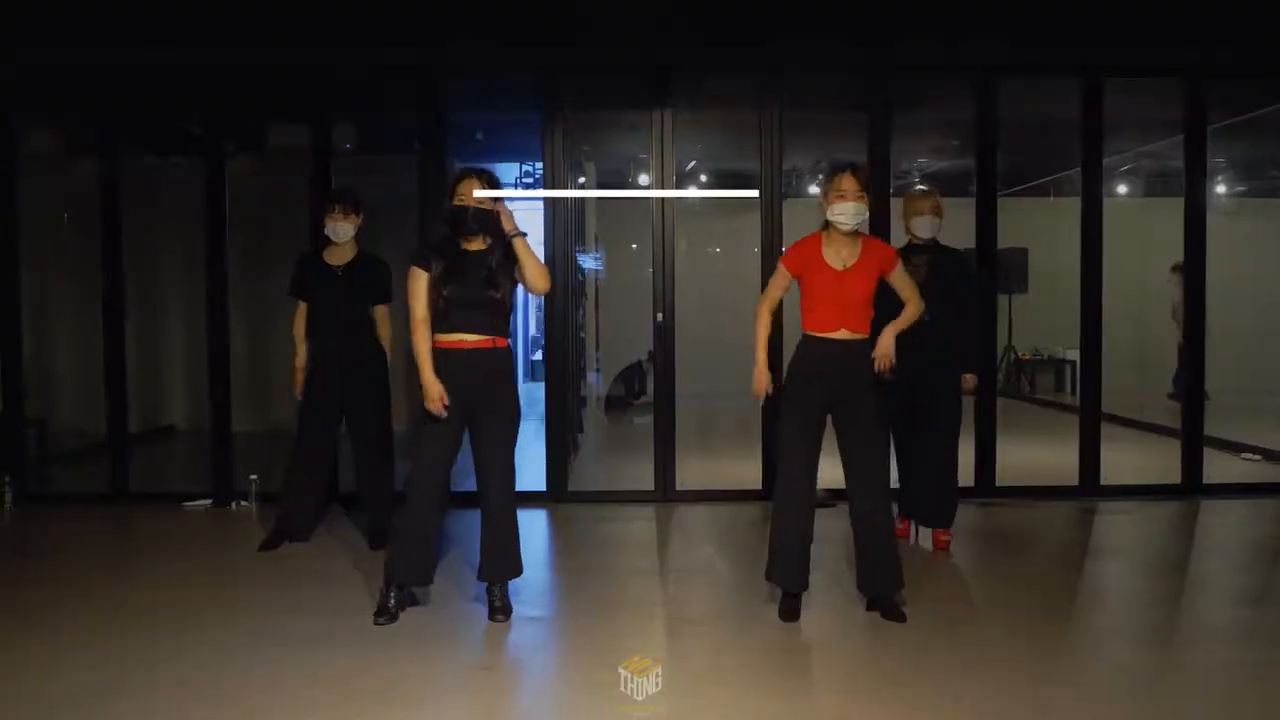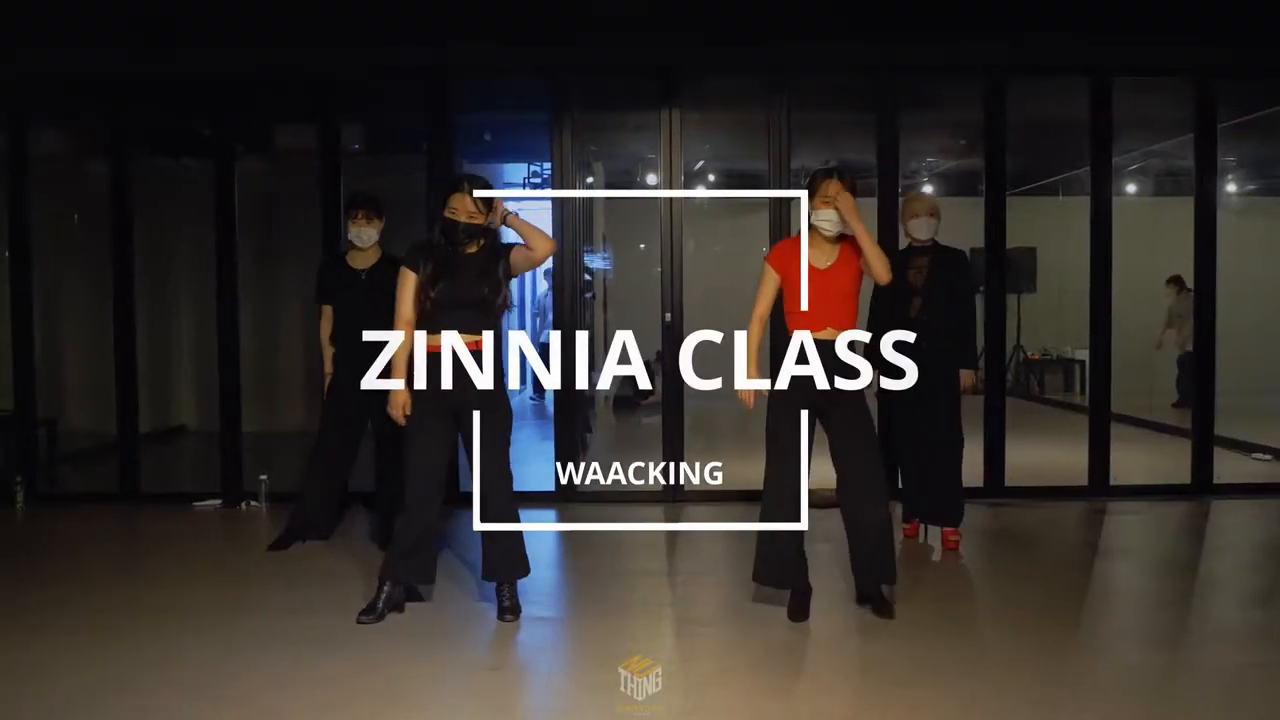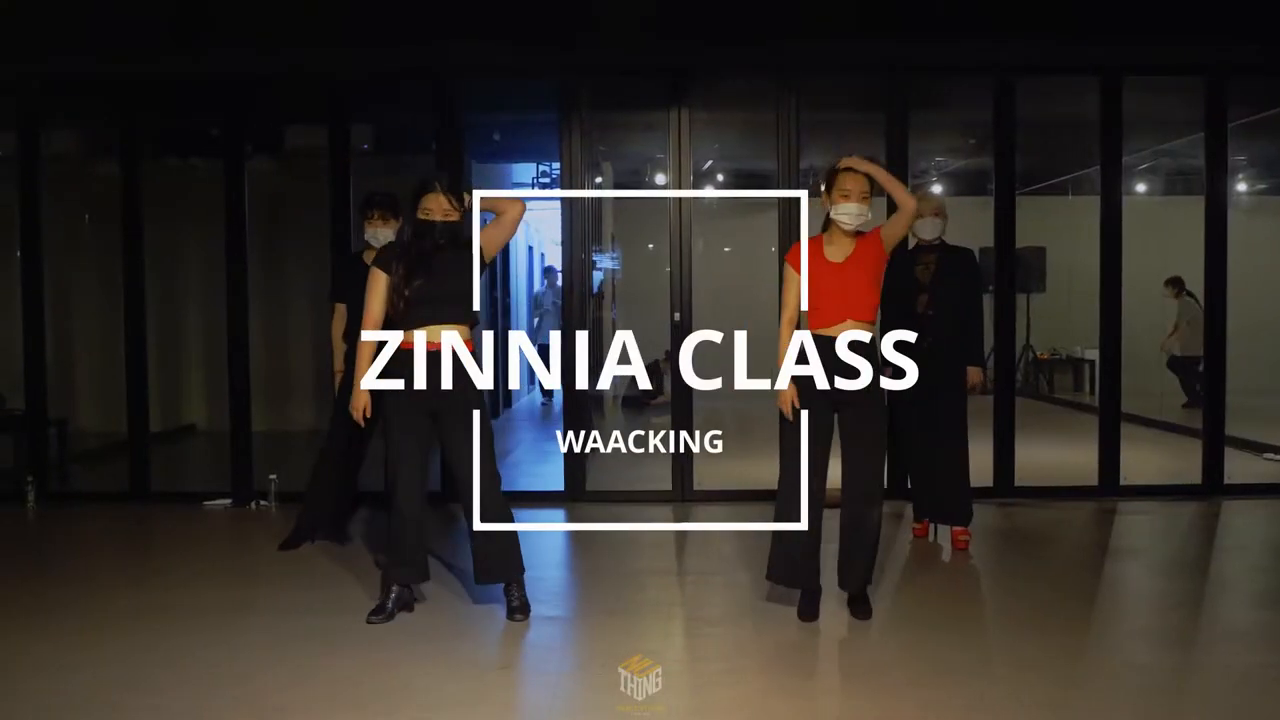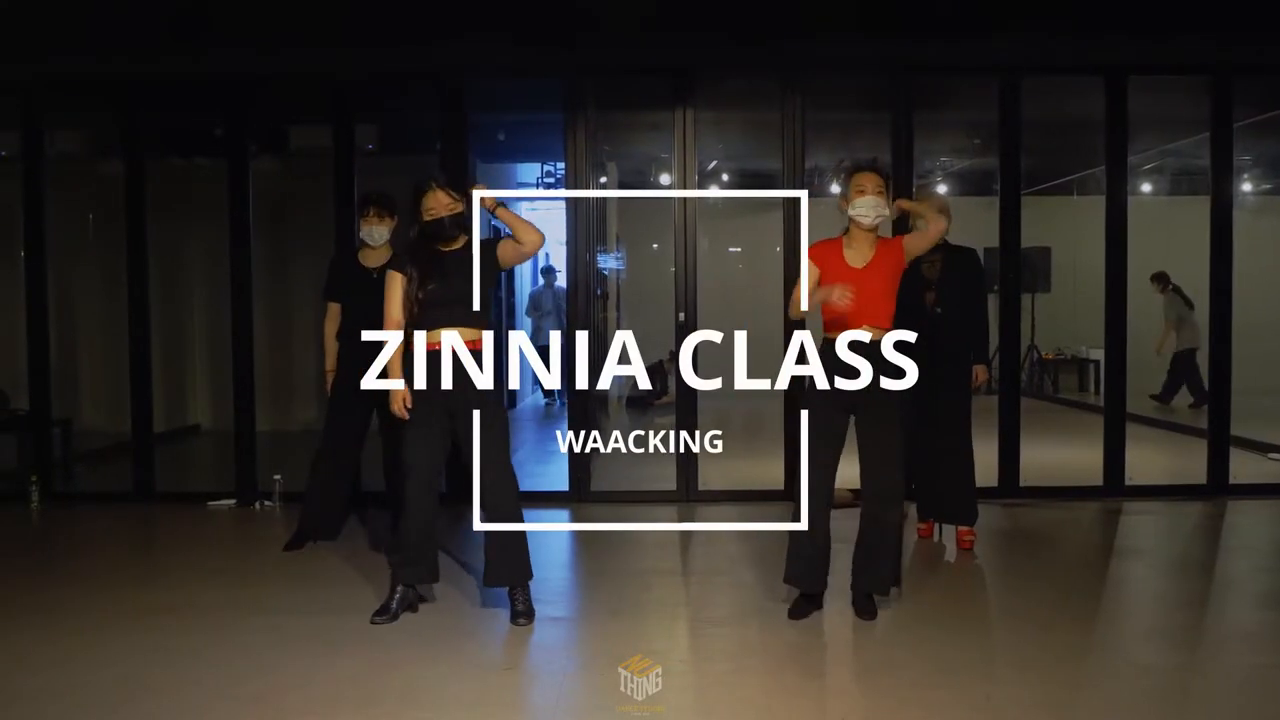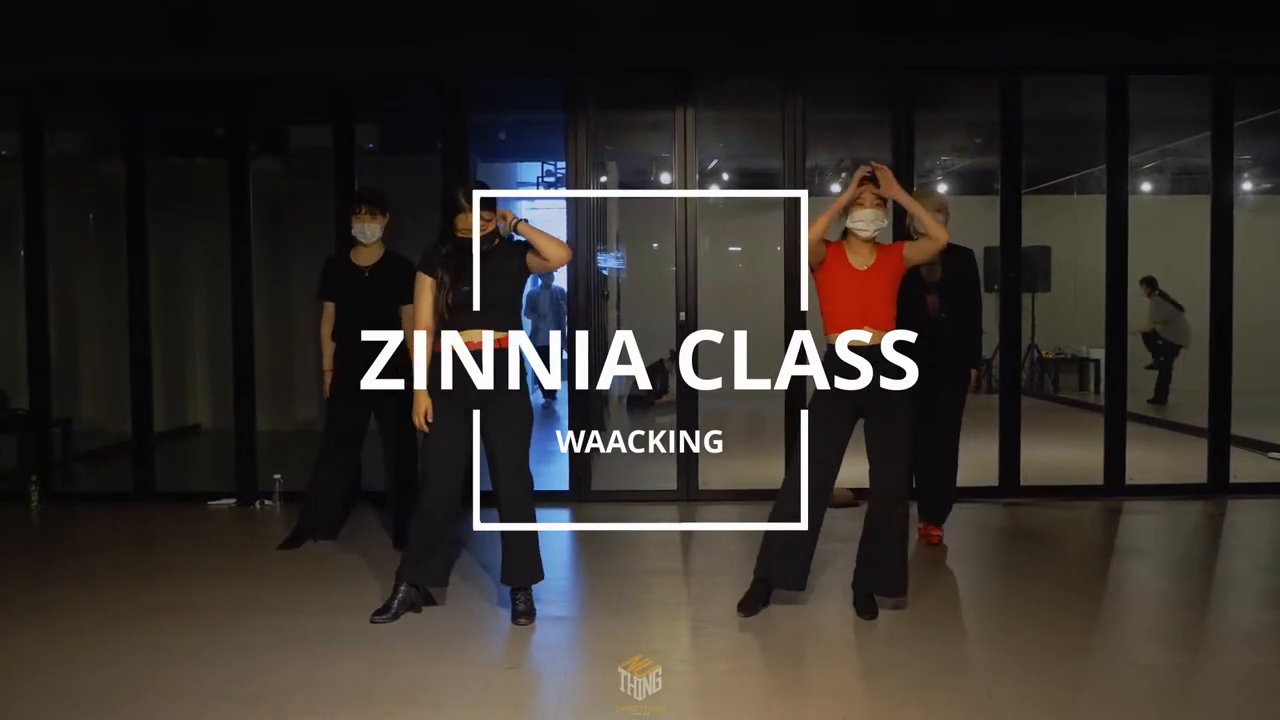
dt=0.4s
person 1, frame 1
left shoulder: (880, 253)
right shoulder: (802, 251)
left elbow: (915, 301)
right elbow: (767, 303)
left wrist: (891, 331)
right wrist: (761, 363)
left hip: (858, 368)
right hip: (810, 364)
left knee: (870, 482)
right knee: (795, 479)
left ankle: (879, 588)
right ankle: (790, 586)
person 1, frame 2
left shoulder: (856, 248)
right shoulder: (784, 253)
left elbow: (884, 276)
right elbow: (760, 314)
left wrist: (854, 219)
right wrist: (751, 369)
left hip: (843, 367)
left knee: (865, 477)
right knee: (785, 479)
left ankle: (871, 582)
right ankle: (797, 584)
person 1, frame 3
left shoulder: (877, 245)
right shoulder: (802, 252)
left elbow: (909, 205)
right elbow: (787, 319)
left wrist: (867, 167)
right wrist: (784, 377)
left hip: (863, 365)
right hip: (815, 363)
left knee: (864, 482)
right knee: (802, 479)
left ankle: (857, 583)
right ankle: (807, 584)
person 1, frame 4
left shoulder: (896, 251)
right shoulder: (821, 251)
left elbow: (939, 226)
right elbow: (794, 308)
left wrist: (904, 205)
right wrist: (823, 296)
left hip: (880, 366)
right hip: (832, 365)
left knee: (884, 482)
right knee: (815, 479)
left ankle: (866, 583)
right ankle: (810, 585)
person 1, frame 5
left shoulder: (895, 256)
right shoulder: (825, 255)
left elbow: (940, 239)
right elbow: (804, 241)
left wrist: (898, 193)
right wrist: (845, 195)
left hip: (887, 371)
right hip: (838, 369)
left knee: (890, 484)
right knee: (805, 478)
left ankle: (868, 583)
right ankle: (767, 579)
person 2, frame 1
left shoulder: (509, 256)
right shoulder: (431, 257)
left elbow: (541, 286)
right elbow: (419, 321)
left wrist: (514, 231)
right wrist: (428, 378)
left hip: (494, 373)
right hip: (445, 372)
left knee: (497, 481)
right knee: (425, 480)
left ankle: (497, 585)
right ankle: (399, 584)
person 2, frame 2
left shoulder: (500, 258)
right shoulder: (421, 258)
left elbow: (544, 249)
right elbow: (404, 321)
left wrist: (509, 218)
right wrist: (399, 382)
right hip: (431, 375)
left knee: (494, 481)
right knee: (421, 482)
left ankle: (506, 584)
right ankle: (394, 584)
person 2, frame 3
left shoulder: (472, 252)
right shoulder: (392, 258)
left elbow: (515, 209)
right elbow: (372, 323)
left wrist: (472, 205)
right wrist: (360, 383)
left hip: (458, 373)
right hip: (405, 374)
left knee: (480, 480)
right knee: (406, 484)
left ankle: (511, 581)
right ankle: (399, 585)
person 2, frame 4
left shoulder: (487, 253)
right shoulder: (406, 260)
left elbow: (533, 242)
right elbow: (393, 325)
left wrist: (494, 207)
right wrist: (396, 378)
left hip: (477, 372)
right hip: (424, 374)
left knee: (496, 480)
right knee: (418, 482)
left ankle: (516, 585)
right ankle: (405, 585)
person 2, frame 5
left shoulder: (515, 255)
right shoulder: (436, 261)
left elbow: (561, 256)
right elbow: (423, 328)
left wrist: (518, 227)
right wrist: (420, 389)
left hip: (503, 374)
right hip: (449, 376)
left knee: (512, 482)
right knee: (439, 483)
left ankle: (521, 587)
right ankle: (412, 584)
person 3, frame 1
left shoulder: (374, 267)
right shoulder: (307, 265)
left elbow: (382, 320)
right elbow: (301, 318)
left wrist: (386, 366)
right wrist: (301, 366)
left hip: (366, 364)
right hip: (323, 365)
left knee: (372, 444)
right knee: (311, 444)
left ankle: (379, 528)
right ankle: (291, 525)
person 3, frame 2
left shoulder: (396, 269)
right shoulder: (330, 269)
right elbow: (327, 321)
right wrist: (329, 369)
right hip: (347, 368)
left knee: (391, 448)
right knee: (331, 446)
left ankle: (390, 528)
right ankle: (304, 525)
person 3, frame 3
right shoulder: (347, 268)
right elbow: (339, 319)
right wrist: (339, 368)
right hip: (358, 368)
right knee: (340, 446)
right ankle: (313, 524)
person 3, frame 4
right shoulder: (341, 265)
right elbow: (333, 317)
right wrist: (330, 367)
right hip: (351, 368)
left knee: (399, 448)
right knee: (336, 445)
right ankle: (314, 525)
person 3, frame 5
left shoulder: (401, 267)
right shoulder: (335, 266)
left elbow: (409, 320)
right elbow: (328, 319)
left wrist: (415, 368)
right wrist: (327, 368)
left hip: (393, 367)
right hip: (349, 368)
left knee: (399, 448)
right knee: (336, 446)
left ankle: (405, 528)
right ankle: (314, 525)
person 4, frame 1
left shoulder: (956, 261)
left elbow: (967, 317)
right elbow: (880, 315)
left wrist: (969, 366)
left hip: (943, 366)
right hip: (901, 364)
left knee: (940, 443)
right knee: (906, 442)
left ankle: (939, 520)
right ankle: (907, 512)
person 4, frame 2
left shoulder: (955, 261)
right shoulder: (892, 265)
left elbow: (966, 315)
right elbow: (878, 316)
left wrist: (967, 363)
right wrist: (873, 363)
left hip: (942, 363)
left knee: (944, 441)
right knee: (908, 441)
left ankle: (948, 519)
right ankle: (914, 513)
person 4, frame 3
left shoulder: (962, 259)
right shoulder: (898, 262)
left elbow: (973, 313)
right elbow: (889, 316)
left wrist: (974, 360)
left hip: (949, 361)
right hip: (909, 361)
left knee: (951, 439)
right knee: (915, 440)
left ankle: (957, 518)
right ankle: (923, 512)
person 4, frame 4
left shoulder: (966, 258)
left elbow: (978, 311)
right elbow: (891, 310)
left wrist: (980, 358)
left hip: (954, 360)
right hip: (914, 360)
left knee: (955, 438)
right knee: (920, 438)
left ankle: (963, 518)
right ankle: (926, 512)
person 4, frame 5
left shoulder: (963, 258)
left elbow: (973, 312)
left wrist: (974, 360)
left hip: (952, 361)
right hip: (912, 360)
left knee: (944, 438)
right knee: (919, 439)
left ankle: (936, 515)
right ankle: (926, 512)
